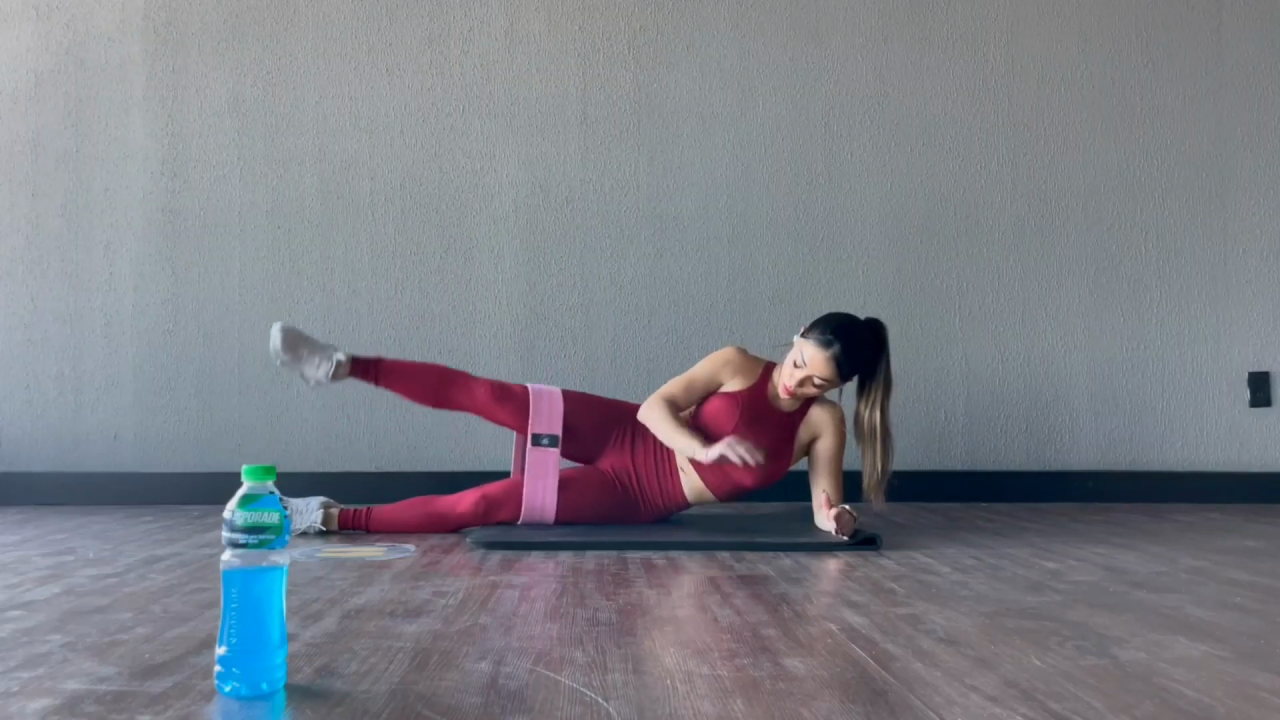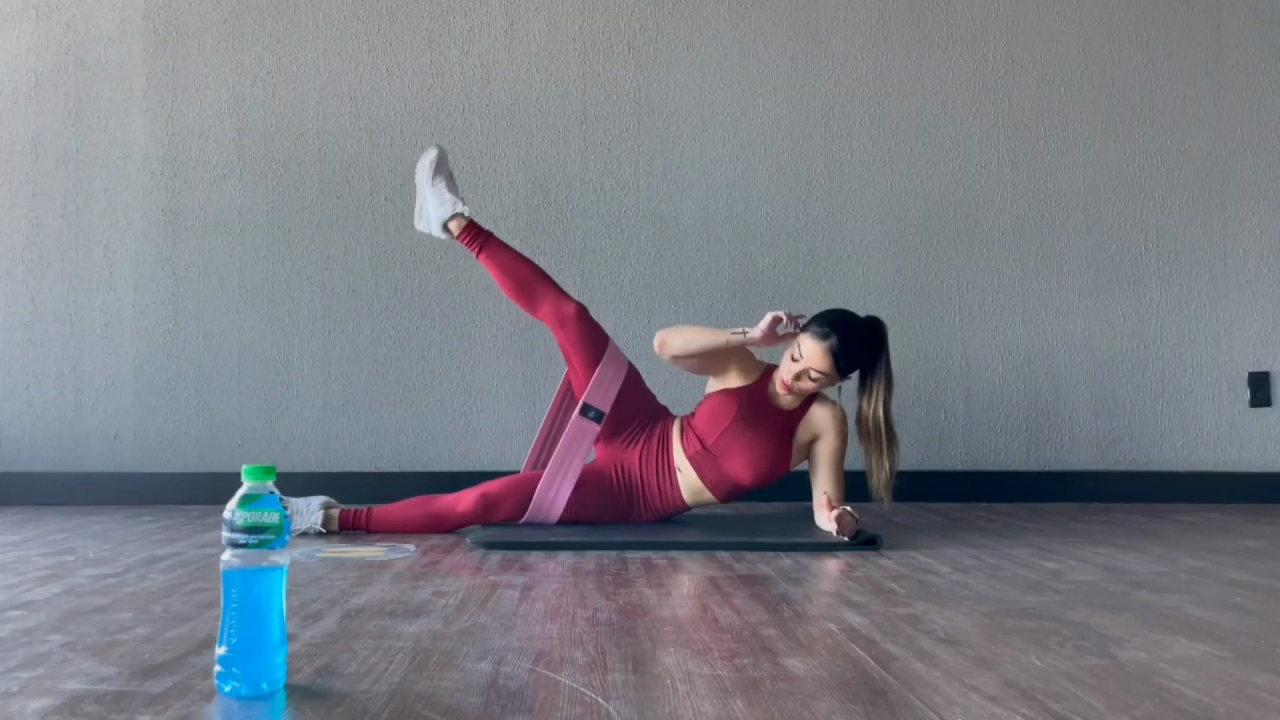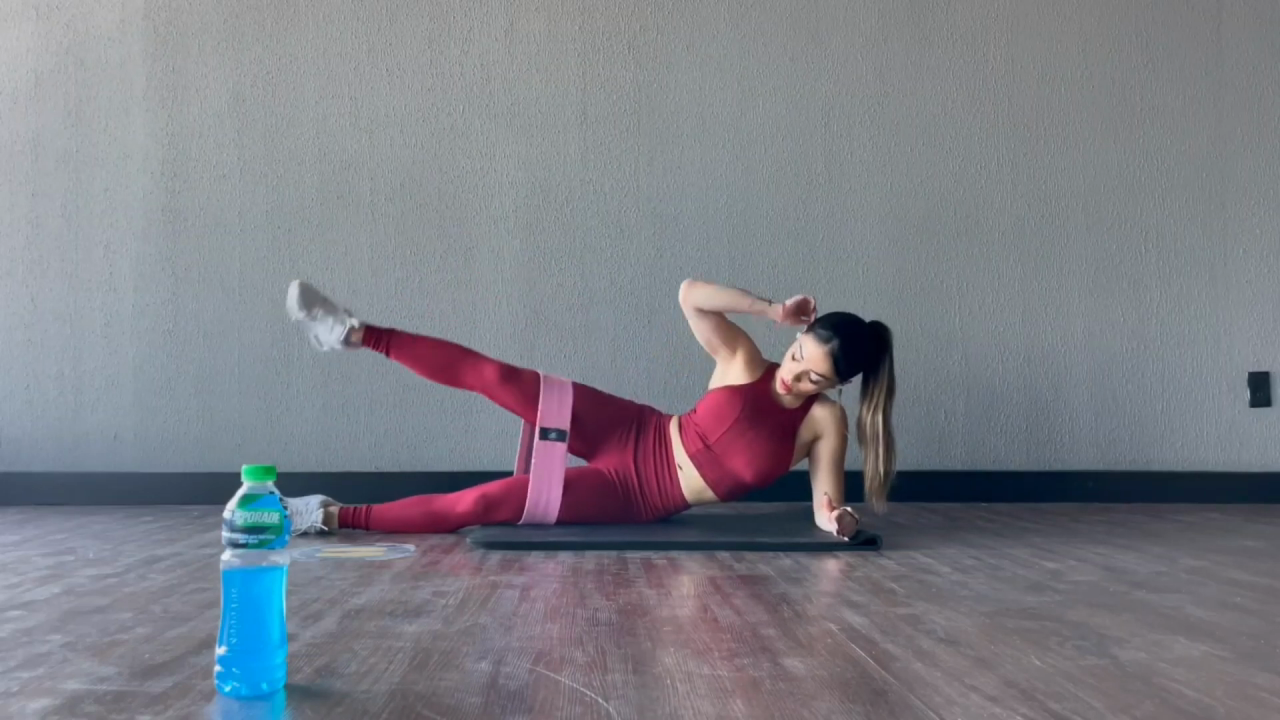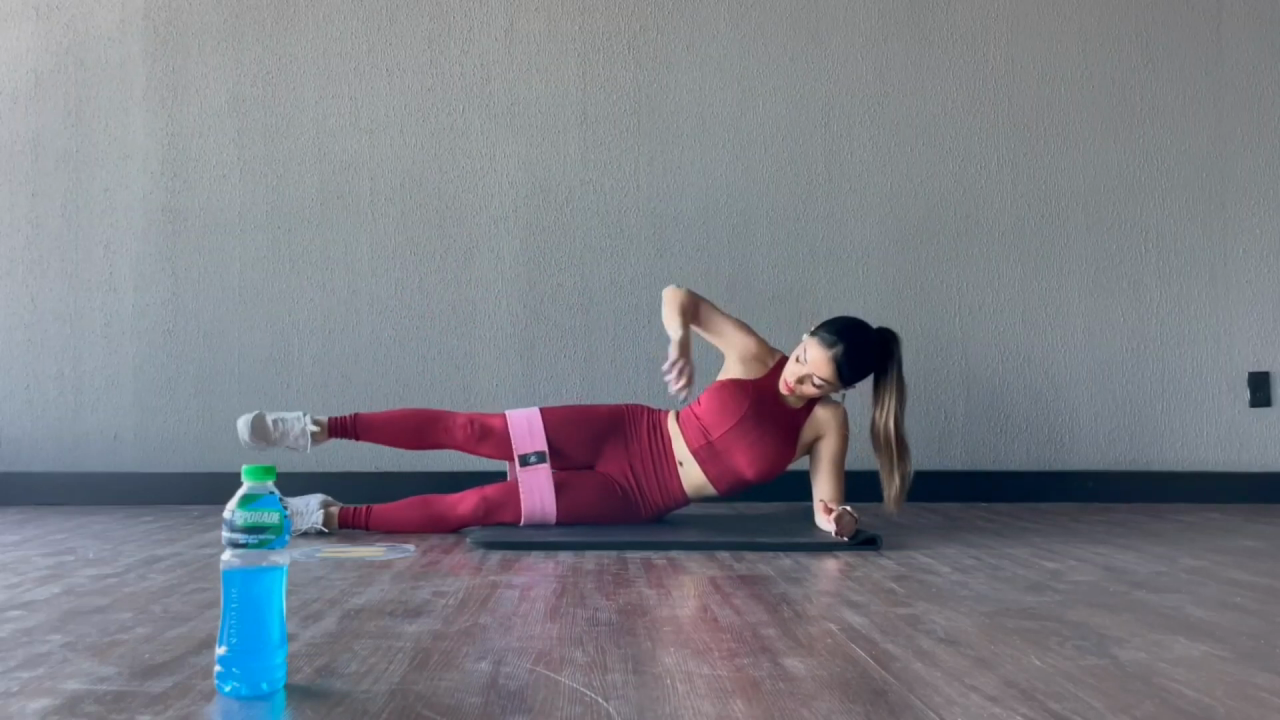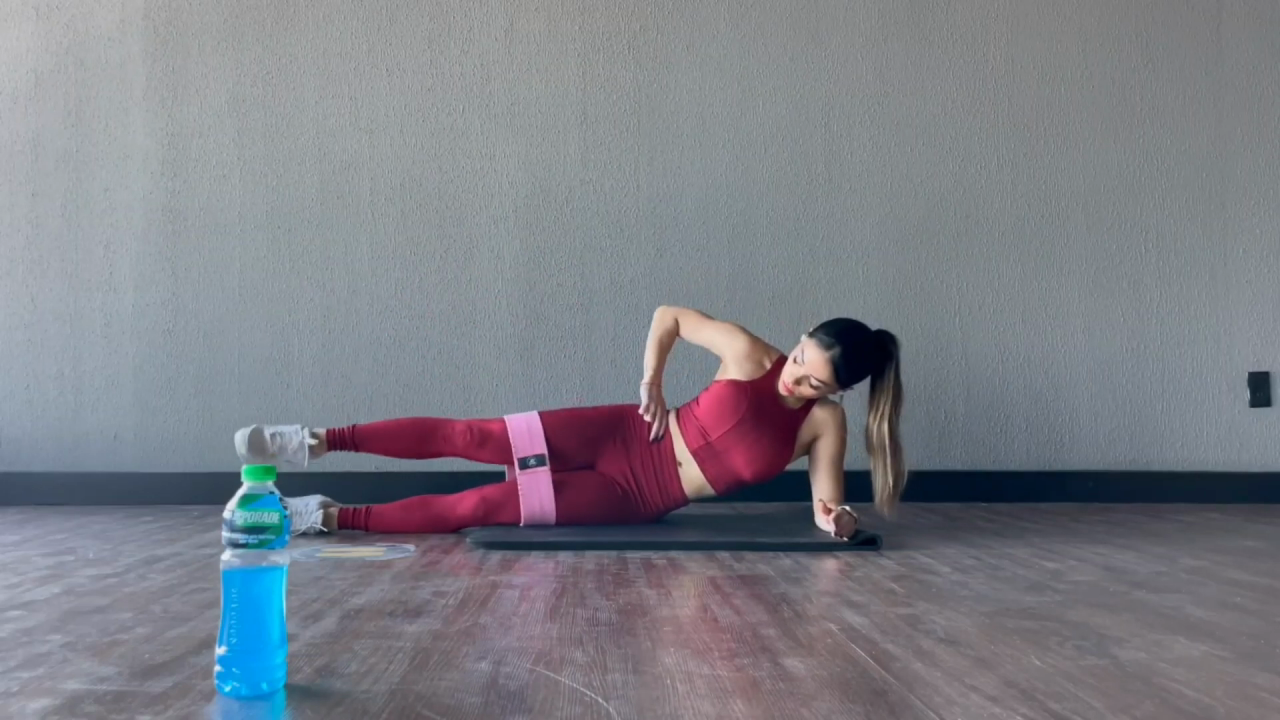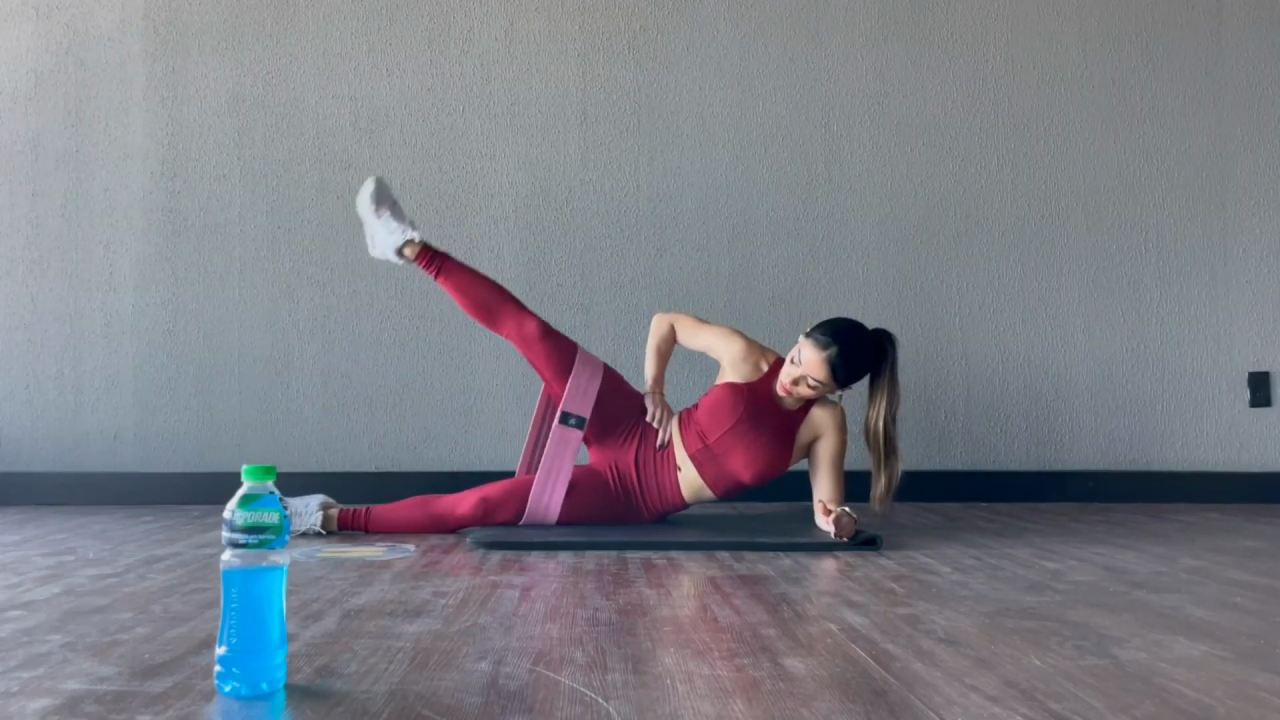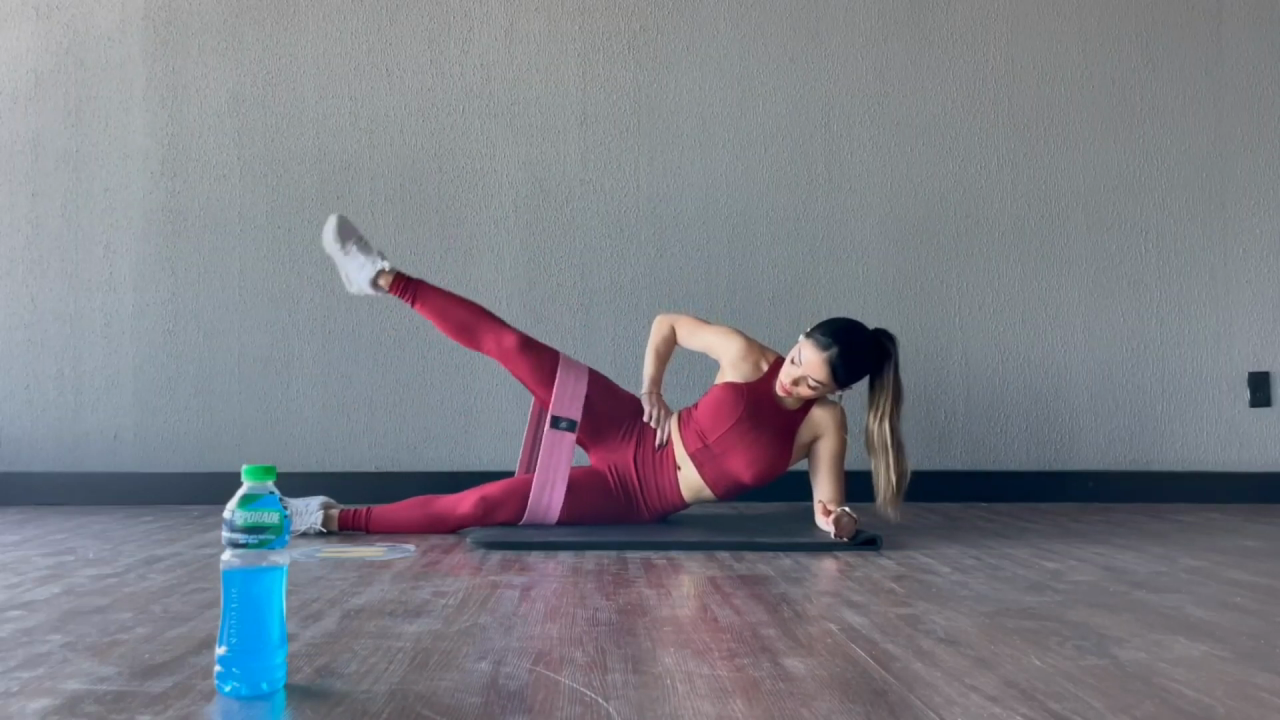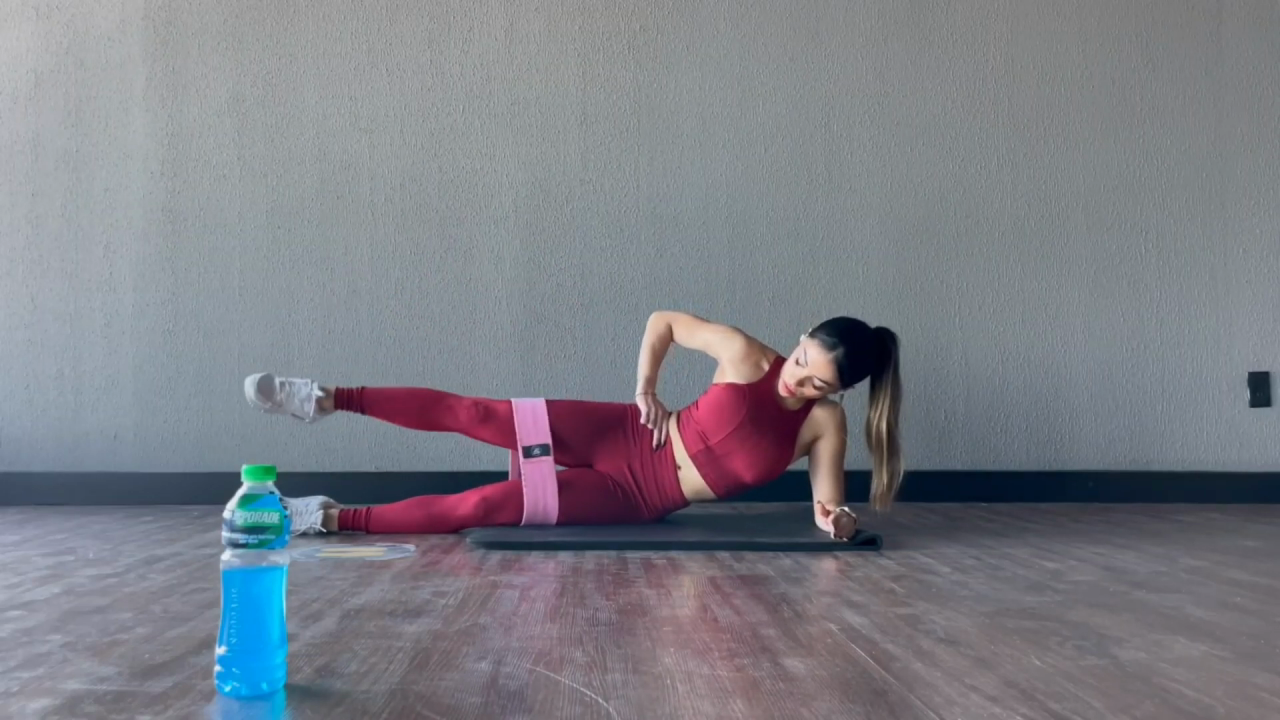
dt=0.4s
person 1, frame 1
left shoulder: (822, 429)
right shoulder: (739, 365)
left elbow: (829, 512)
right elbow: (653, 407)
left wrist: (836, 516)
right wrist: (703, 448)
left hip: (639, 504)
right hip: (629, 445)
left knee: (487, 505)
right knee: (491, 397)
left ankle: (338, 515)
right ankle: (342, 364)
person 1, frame 2
left shoulder: (824, 421)
right shoulder: (742, 369)
left elbow: (827, 508)
right elbow: (665, 343)
left wrist: (836, 519)
right wrist: (749, 335)
left hip: (636, 498)
right hip: (638, 441)
left knee: (486, 504)
right knee: (567, 317)
left ankle: (338, 518)
right ankle: (454, 222)
person 1, frame 3
left shoulder: (825, 423)
right shoulder: (746, 364)
left elbow: (825, 507)
right elbow: (689, 293)
left wrist: (838, 519)
right wrist: (775, 311)
left hip: (636, 499)
right hip: (633, 438)
left knee: (485, 504)
right knee: (496, 378)
left ankle: (335, 515)
right ankle: (355, 332)
person 1, frame 4
left shoulder: (826, 423)
right shoulder: (753, 356)
left elbow: (828, 506)
right elbow: (676, 294)
left wrist: (836, 518)
right wrist: (678, 344)
left hip: (634, 499)
right hip: (623, 437)
left knee: (483, 506)
right knee: (469, 430)
left ankle: (332, 516)
right ankle: (322, 427)
person 1, frame 5
left shoulder: (825, 423)
right shoulder: (749, 352)
left elbow: (827, 509)
right elbow: (670, 315)
left wrist: (837, 520)
right wrist: (650, 382)
left hip: (634, 498)
right hip: (623, 440)
left knee: (483, 507)
right knee: (470, 435)
left ankle: (331, 516)
right ankle: (320, 439)
person 1, frame 6
left shoulder: (824, 423)
right shoulder: (748, 357)
left elbow: (828, 508)
right elbow: (666, 323)
left wrist: (835, 519)
right wrist: (654, 392)
left hip: (635, 500)
right hip: (634, 443)
left knee: (484, 507)
right knee: (532, 334)
left ankle: (337, 519)
right ankle: (410, 246)
person 1, frame 7
left shoulder: (825, 422)
right shoulder: (746, 355)
left elbow: (829, 510)
right elbow: (667, 325)
left wrist: (835, 520)
right wrist: (652, 384)
left hip: (634, 497)
right hip: (630, 431)
left knee: (483, 506)
right knee: (512, 347)
left ankle: (336, 517)
right ankle: (383, 277)
person 1, frame 8
left shoulder: (825, 423)
right shoulder: (745, 354)
left elbow: (827, 507)
right elbow: (664, 320)
left wrist: (837, 521)
right wrist: (645, 390)
left hip: (635, 499)
right hip: (622, 437)
left knee: (483, 507)
right knee: (473, 414)
left ankle: (332, 516)
right ankle: (329, 399)
